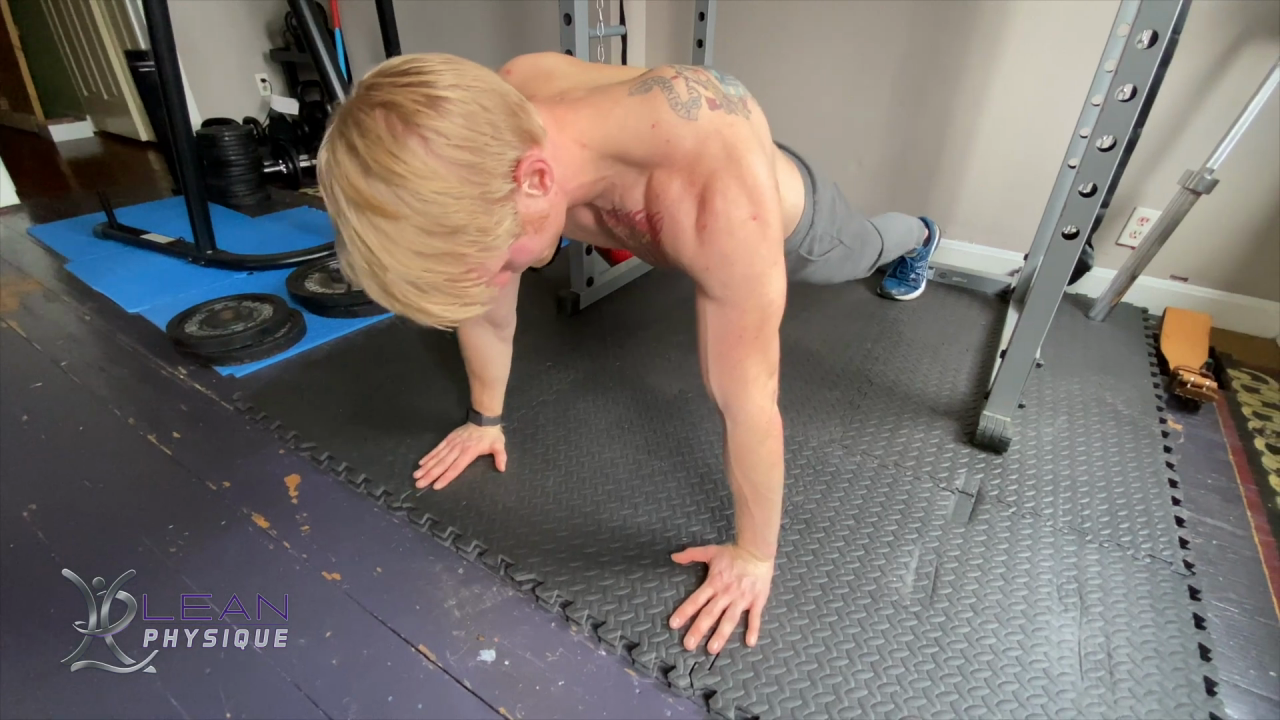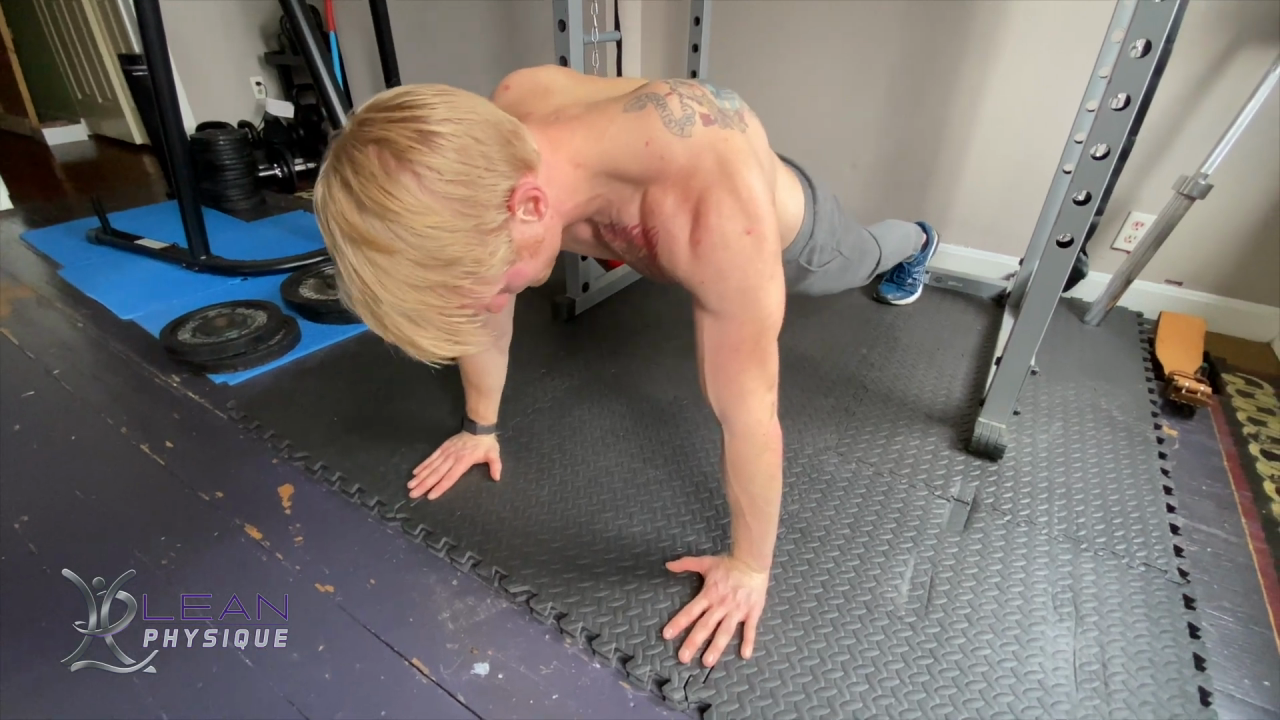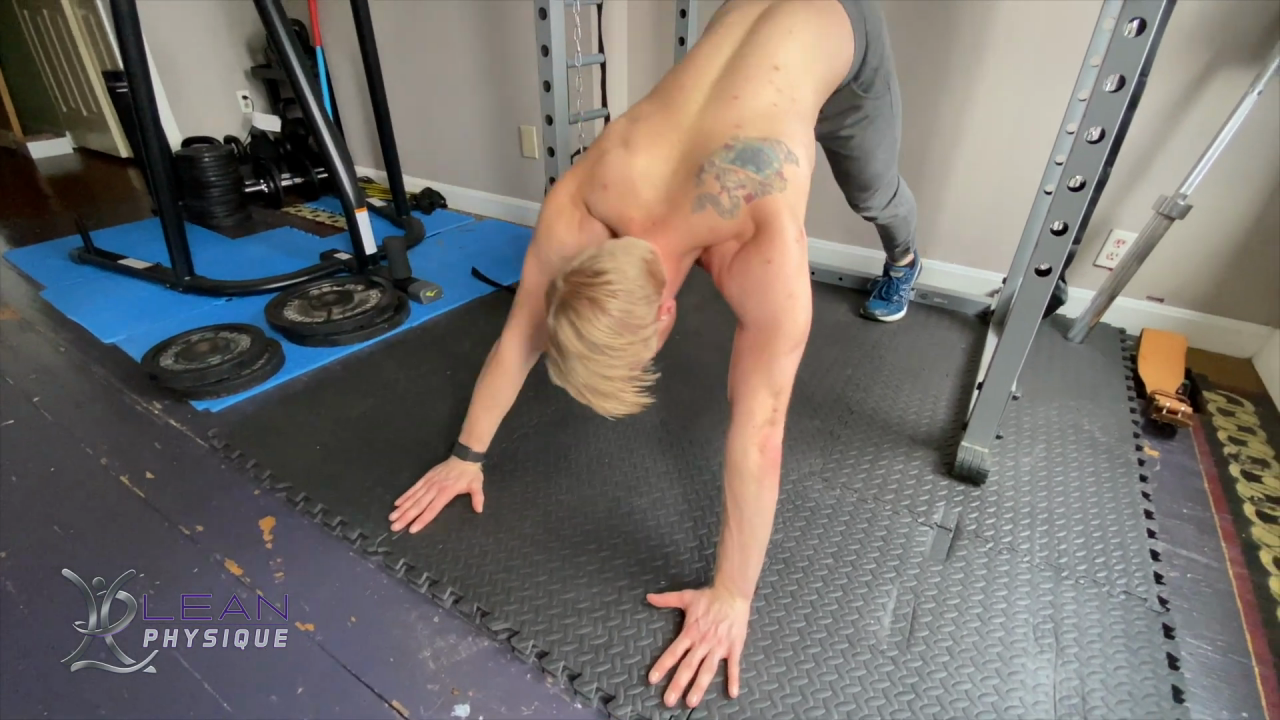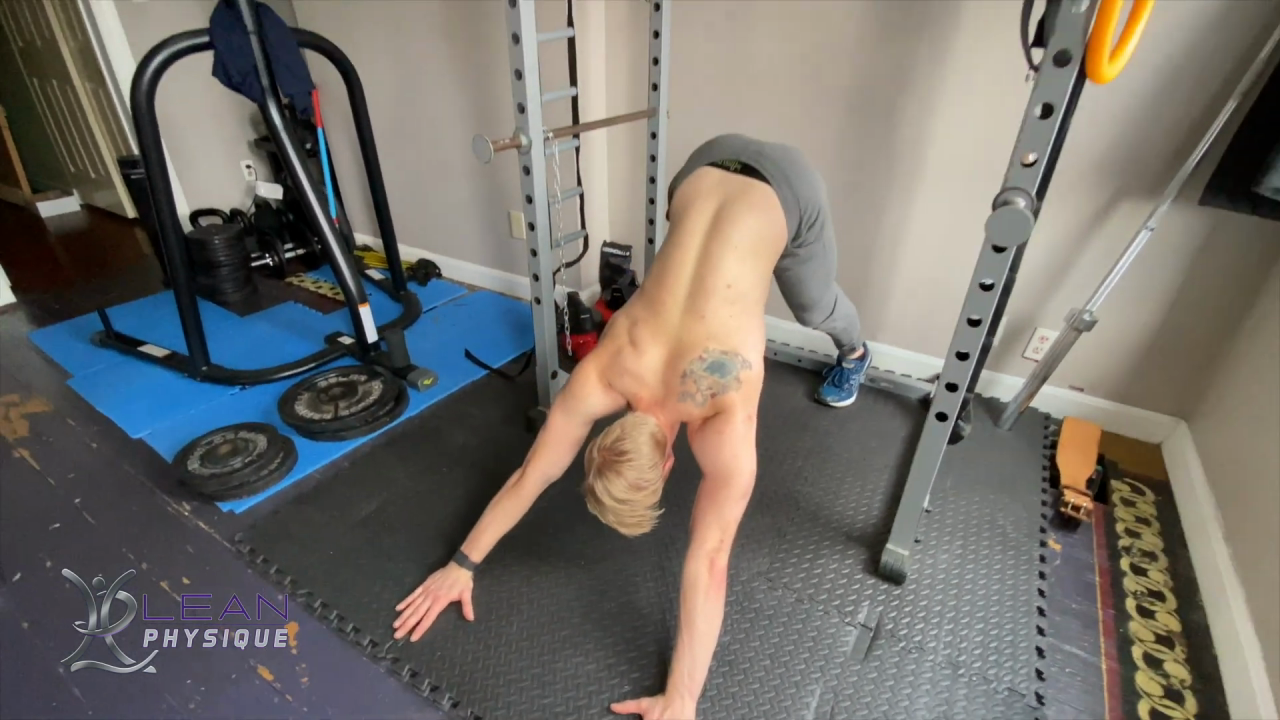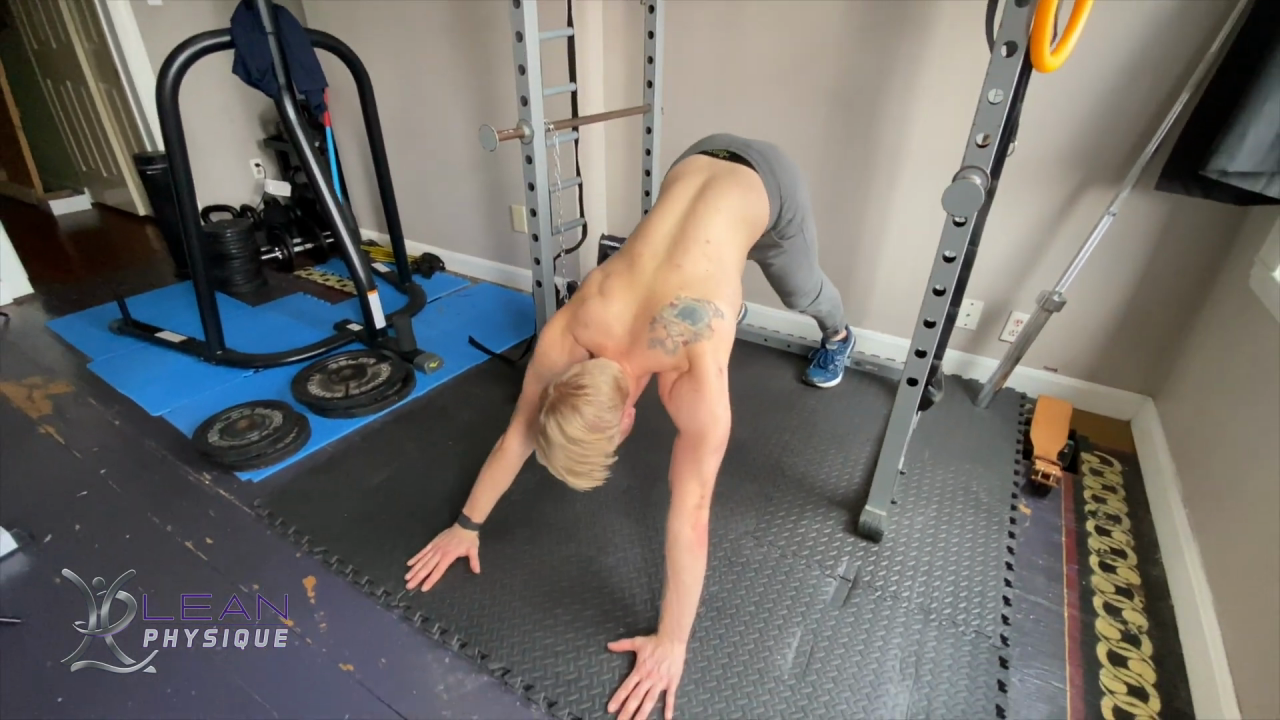
dt=0.7s
person 1, frame 1
left shoulder: (711, 193)
right shoulder: (489, 139)
left elbow: (748, 403)
right elbow: (486, 308)
left wrist: (753, 556)
right wrist: (486, 419)
left hip: (787, 222)
right hip: (682, 217)
left knee: (862, 250)
left ankle: (916, 235)
person 1, frame 2
left shoulder: (711, 207)
right shoulder: (491, 151)
left elbow: (748, 414)
right elbow: (486, 319)
left wrist: (749, 567)
right wrist: (480, 427)
left hip: (786, 232)
right hip: (692, 230)
left knee: (860, 257)
left ankle: (914, 241)
person 1, frame 3
left shoulder: (761, 249)
right shoulder: (582, 204)
left elbow: (758, 426)
right elbow: (518, 340)
right wrist: (467, 456)
left knee: (873, 194)
left ankle: (902, 260)
person 1, frame 4
left shoulder: (722, 419)
right shoulder: (601, 377)
left elbow: (708, 557)
right elbow: (532, 474)
right wrist: (461, 564)
left hip: (784, 187)
right hip: (713, 168)
left knee: (814, 307)
left ankle: (852, 351)
person 1, frame 5
left shoulder: (692, 374)
right shoulder: (565, 334)
left elbow: (691, 508)
right elbow: (518, 432)
left wrist: (671, 643)
left hip: (766, 184)
right hip: (699, 163)
left knee: (800, 290)
left ankle: (836, 335)
